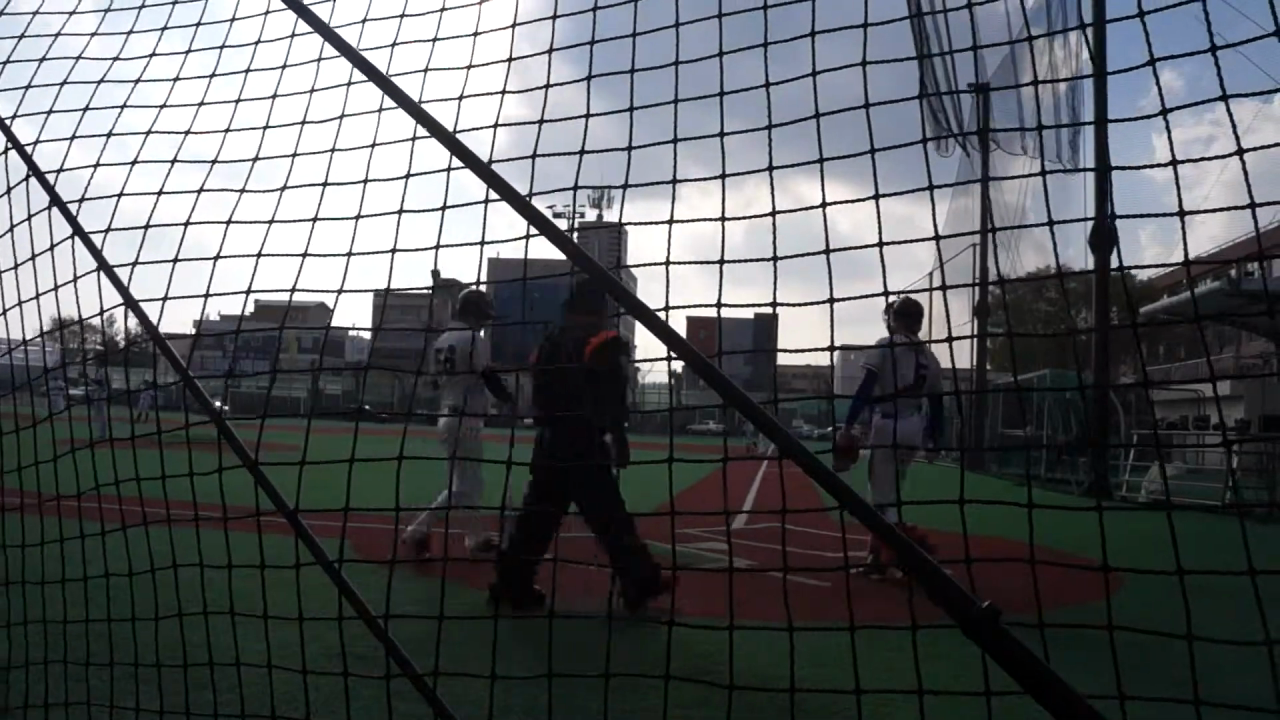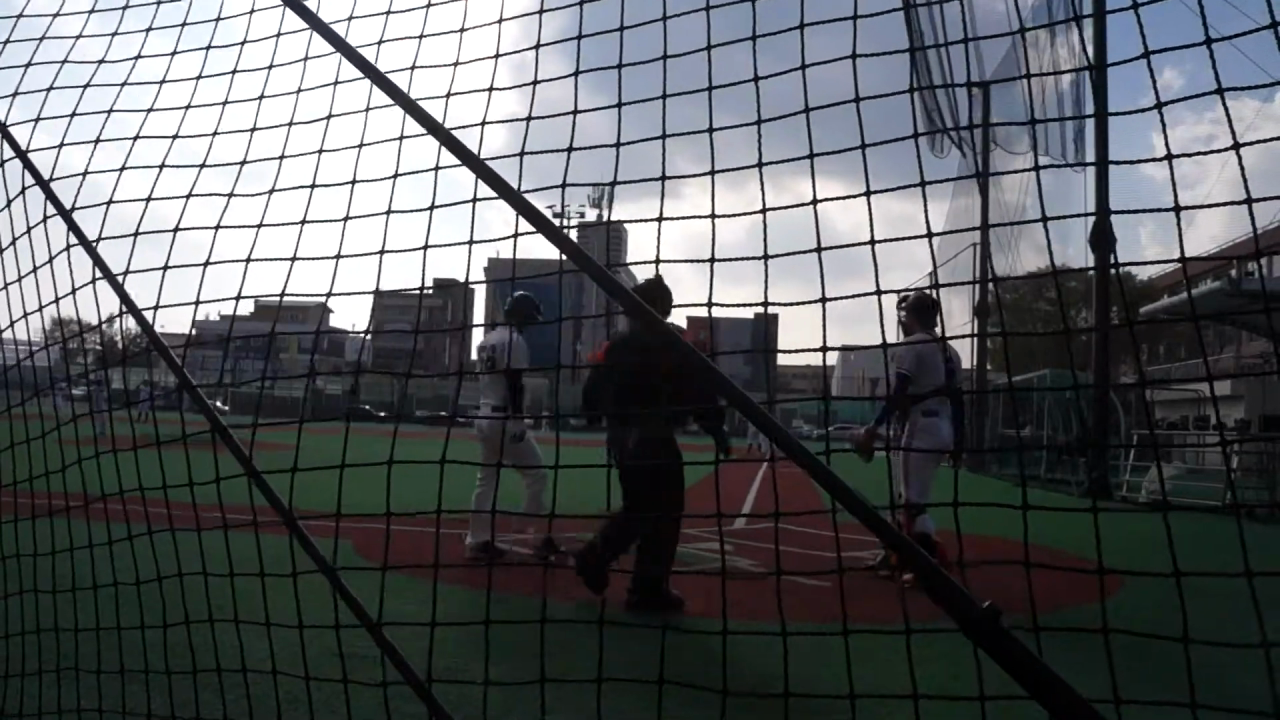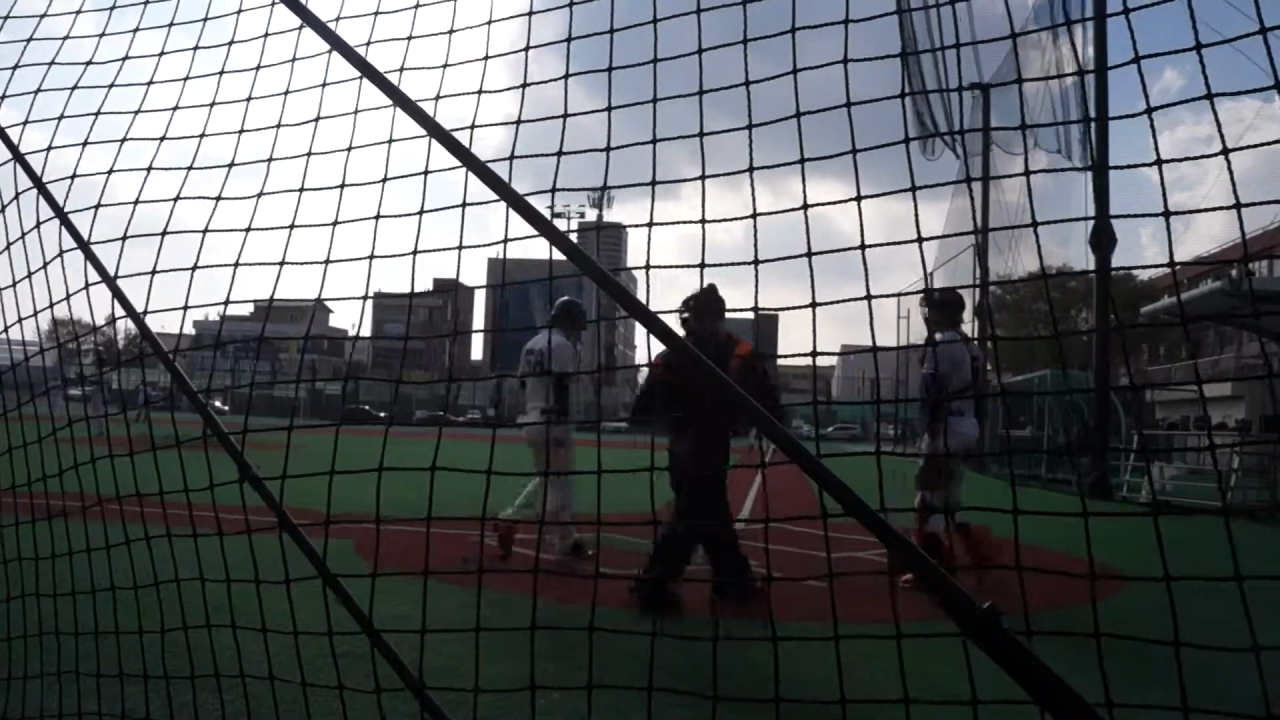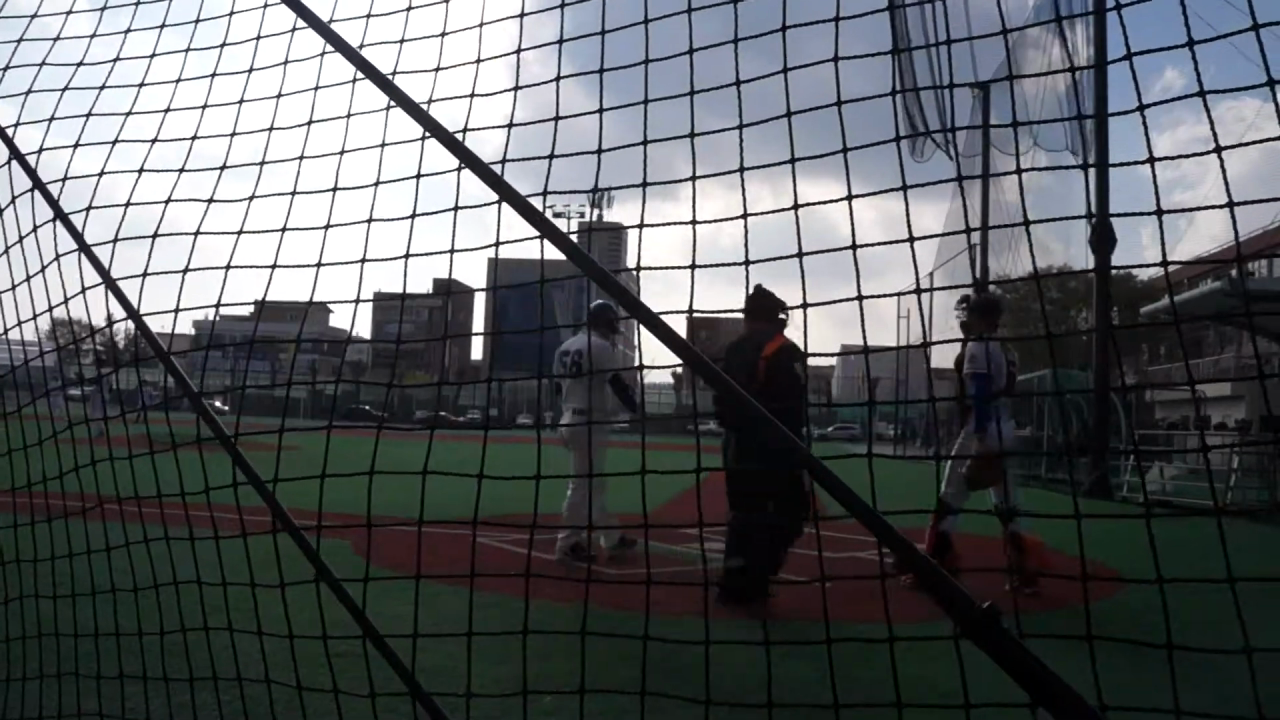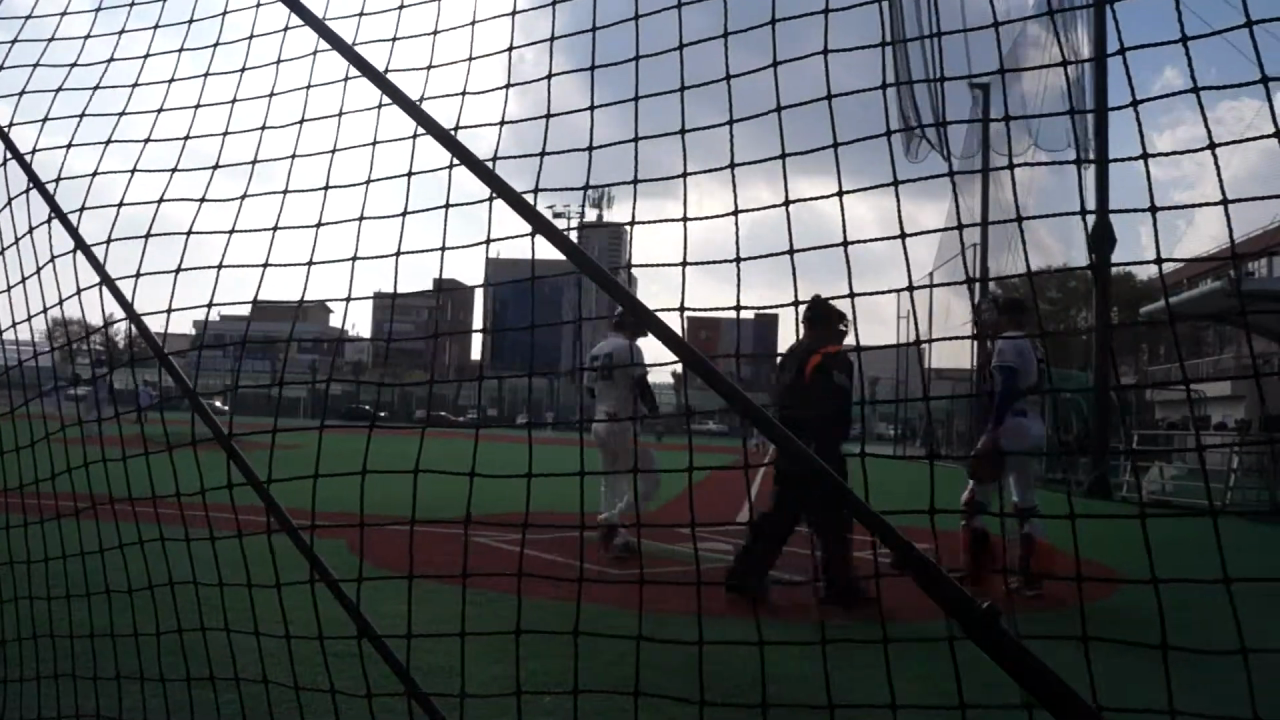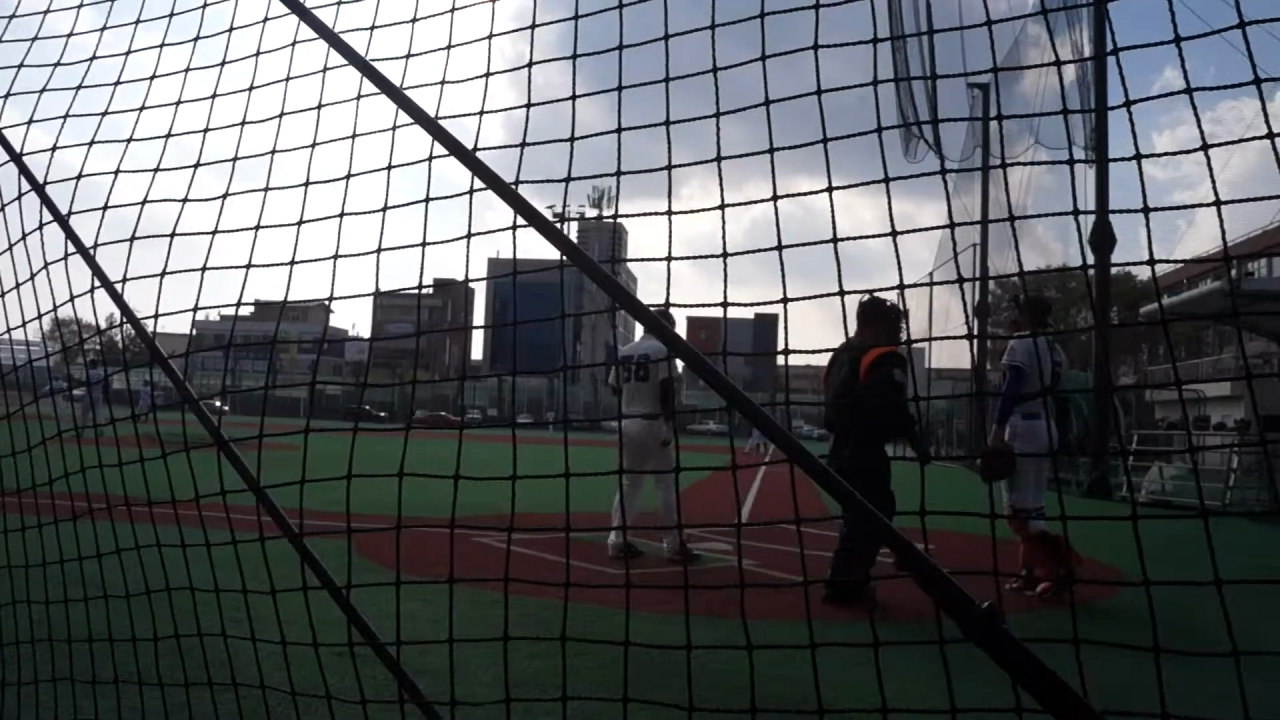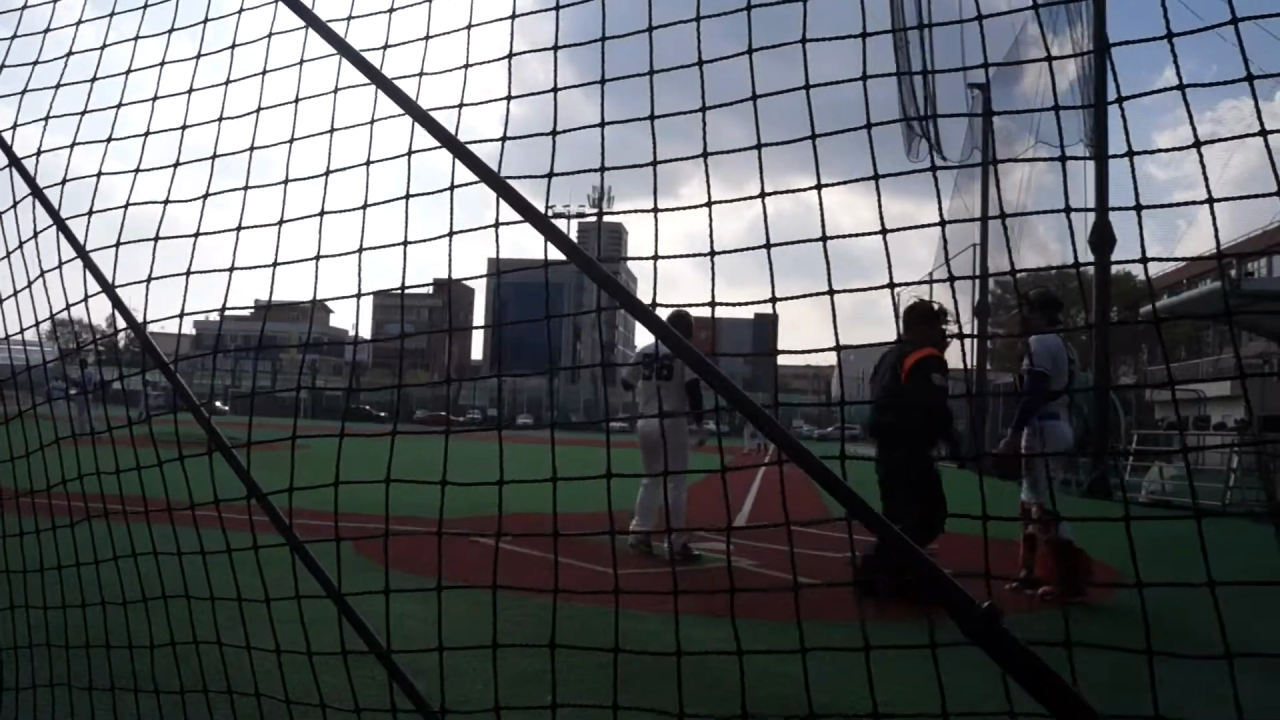
dt=0.3s
person 1, frame 1
left shoulder: (550, 343)
right shoulder: (607, 343)
left elbow: (539, 394)
right elbow: (612, 395)
right wrist: (618, 438)
left hip: (549, 442)
right hip: (585, 443)
left knee: (539, 514)
right knee: (611, 516)
left ankle: (513, 582)
right ankle: (640, 581)
person 1, frame 2
left shoulder: (616, 346)
right shoulder: (681, 347)
left elbow: (593, 394)
right elbow: (702, 395)
left wrist: (616, 425)
right wrist: (719, 436)
left hip: (621, 440)
right hip: (656, 441)
left knee: (636, 510)
right knee: (661, 515)
left ankle: (596, 556)
right ankle: (648, 589)
person 1, frame 3
left shoulder: (671, 355)
right shoulder: (740, 354)
left elbow: (646, 405)
right elbow: (764, 400)
left hip: (680, 447)
right hip: (710, 446)
left knee: (713, 515)
right knee: (691, 521)
left ankle: (734, 581)
right ankle: (654, 584)
person 1, frame 4
left shoulder: (729, 354)
right shoulder: (783, 351)
left elbow: (721, 406)
right elbow: (793, 403)
right wrist: (795, 439)
left hip: (735, 447)
right hip: (769, 446)
left knee: (745, 516)
right knee: (794, 508)
left ankle: (739, 582)
right ankle: (750, 572)
person 1, frame 5
left shoulder: (789, 358)
right shoulder: (832, 358)
right elbow: (833, 411)
right wrist: (827, 442)
left hip: (787, 451)
right hip: (819, 452)
left knee: (779, 518)
right knee: (835, 520)
left ankle: (745, 575)
right ankle: (840, 587)
person 1, frame 6
left shoulder: (842, 355)
right shoulder: (885, 357)
right elbow: (894, 409)
right wrist: (915, 442)
left hip: (846, 445)
right hip: (868, 449)
left knee: (877, 511)
right knee: (868, 518)
left ankle: (849, 580)
right ankle: (844, 585)
person 1, frame 7
left shoulder: (889, 358)
right shoulder: (927, 360)
right elbow: (934, 411)
right wrist: (953, 440)
left hip: (888, 451)
right hip: (912, 453)
left knee: (906, 518)
right knee: (930, 515)
left ankle: (891, 577)
right ankle: (877, 570)
person 2, frame 1
left shoulder: (886, 346)
right shoulder: (929, 357)
left elbow: (865, 389)
right elbow: (936, 404)
left wrist: (848, 425)
right wrist: (933, 442)
left hip: (889, 427)
right hip: (915, 429)
left knee: (882, 499)
right knee: (885, 496)
right ankle: (878, 559)
person 2, frame 2
left shoulder: (911, 346)
right shoulder: (948, 351)
left elbow: (898, 394)
right elbow: (957, 400)
left wrist: (874, 427)
right wrist: (957, 441)
left hip: (921, 428)
right hip: (943, 429)
left knee: (915, 501)
right knee: (908, 496)
right ankle: (891, 558)
person 2, frame 3
left shoulder: (939, 343)
right shoulder: (970, 346)
left elbow: (935, 396)
right elbow: (976, 392)
left wrist: (933, 440)
left hip: (947, 426)
right hip: (968, 426)
left knee: (929, 502)
right knee: (949, 500)
right ankle: (980, 556)
person 2, frame 4
left shoulder: (977, 347)
right shoulder: (1004, 350)
left elbow: (980, 396)
left wrist: (980, 439)
left hip: (983, 431)
right hip: (1004, 429)
left knee: (949, 502)
right knee: (1007, 506)
right ankle: (1025, 573)
person 2, frame 5
left shoulder: (1007, 343)
right shoulder: (1034, 348)
left elbow: (1004, 390)
right elbow: (1029, 390)
left wrist: (991, 432)
left hip: (1012, 426)
right hip: (1035, 427)
left knee: (976, 499)
right knee: (1027, 503)
left ankle: (978, 570)
right ankle: (1028, 575)
person 2, frame 6
left shoulder: (1021, 343)
right shoulder: (1054, 350)
left elbow: (1011, 389)
right elbow: (1056, 393)
left wrist: (997, 429)
left hip: (1023, 426)
right hip: (1047, 427)
left knee: (1019, 509)
right knee: (1033, 504)
left ankle: (1059, 569)
right ankle: (1032, 574)
person 2, frame 7
left shoulder: (1039, 342)
right shoulder: (1063, 345)
left elbow: (1033, 395)
left wrist: (1012, 435)
left hip: (1043, 428)
right hip: (1060, 426)
left knee: (1043, 509)
right knee: (1030, 504)
left ankle: (1070, 581)
right ankle: (1030, 573)
person 3, frame 1
left shoulder: (440, 342)
right shoulder: (473, 339)
left elbow: (437, 381)
right elbow: (488, 378)
right wrist: (513, 404)
left hip: (447, 419)
right hip: (465, 421)
left knee: (466, 483)
right knee: (463, 487)
left ankle: (477, 539)
right ankle: (418, 533)
person 3, frame 2
left shoulder: (486, 340)
right shoulder: (514, 340)
right elbow: (515, 382)
right wrist: (518, 421)
left hip: (484, 418)
right hip: (506, 419)
left knee: (486, 481)
right knee: (536, 475)
left ankle: (478, 540)
right ankle: (541, 538)
person 3, frame 3
left shoulder: (531, 344)
right shoulder: (562, 345)
right elbow: (561, 388)
right wrist: (565, 425)
left hip: (531, 420)
right hip: (553, 422)
left knee: (544, 479)
right knee: (562, 483)
left ankle: (509, 520)
right ankle: (564, 543)
person 3, frame 4
left shoulder: (564, 347)
right shoulder: (601, 347)
left elbow: (559, 386)
right elbow: (617, 385)
right wrist: (637, 414)
left hip: (569, 421)
right hip: (588, 422)
left knee: (593, 483)
right knee: (581, 485)
left ankle: (611, 538)
right ankle: (567, 543)
person 3, frame 5
left shoulder: (595, 351)
right shoulder: (628, 347)
right elbow: (641, 386)
right wrist: (655, 416)
left hip: (600, 424)
right hip: (622, 424)
left knee: (611, 483)
right knee: (648, 479)
left ankle: (615, 539)
right ankle: (612, 522)
person 3, frame 6
left shoulder: (625, 352)
right shoulder: (661, 350)
left elbow: (616, 389)
right elbow: (667, 389)
right wrist: (669, 423)
left hip: (627, 425)
right hip: (652, 424)
left knee: (629, 485)
right knee: (667, 485)
left ankle: (618, 541)
right ankle: (674, 545)
person 3, frame 7
left shoulder: (645, 352)
left elbow: (627, 383)
right elbow: (693, 389)
right wrist: (699, 424)
left hip: (645, 423)
right hip: (672, 423)
left knee: (651, 479)
right knee: (675, 483)
left ankle: (640, 533)
right ankle: (676, 544)
